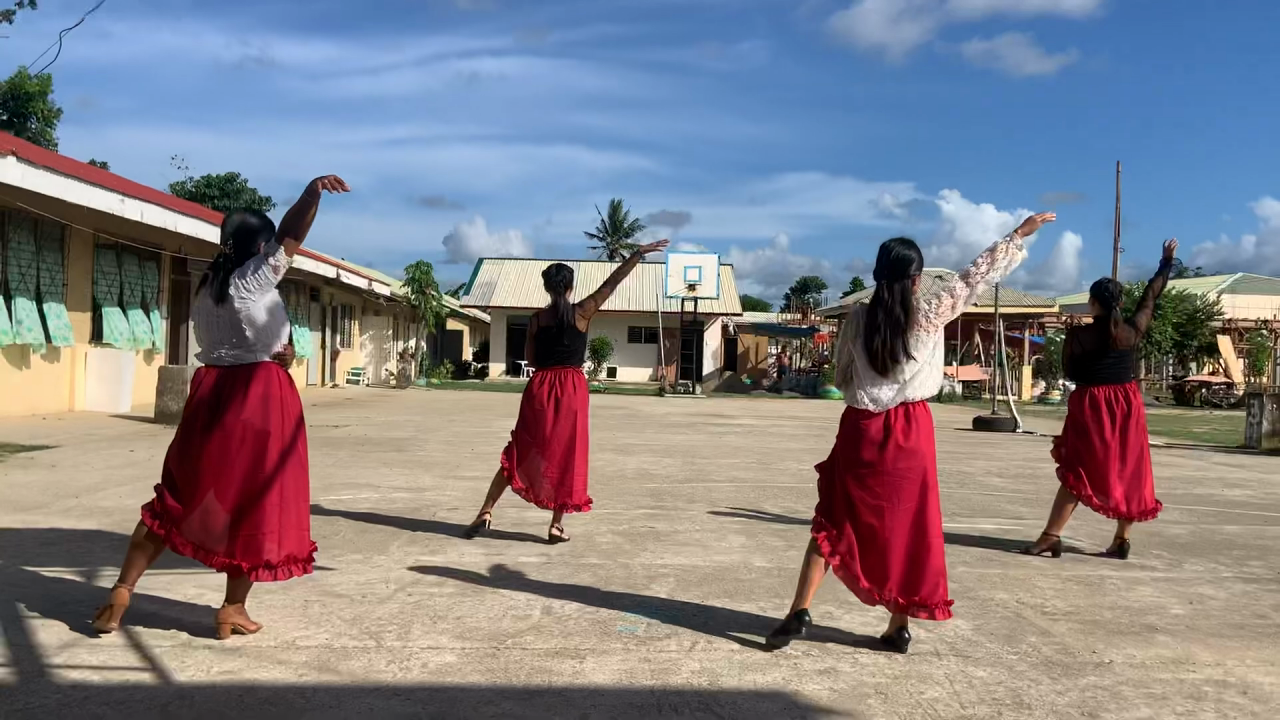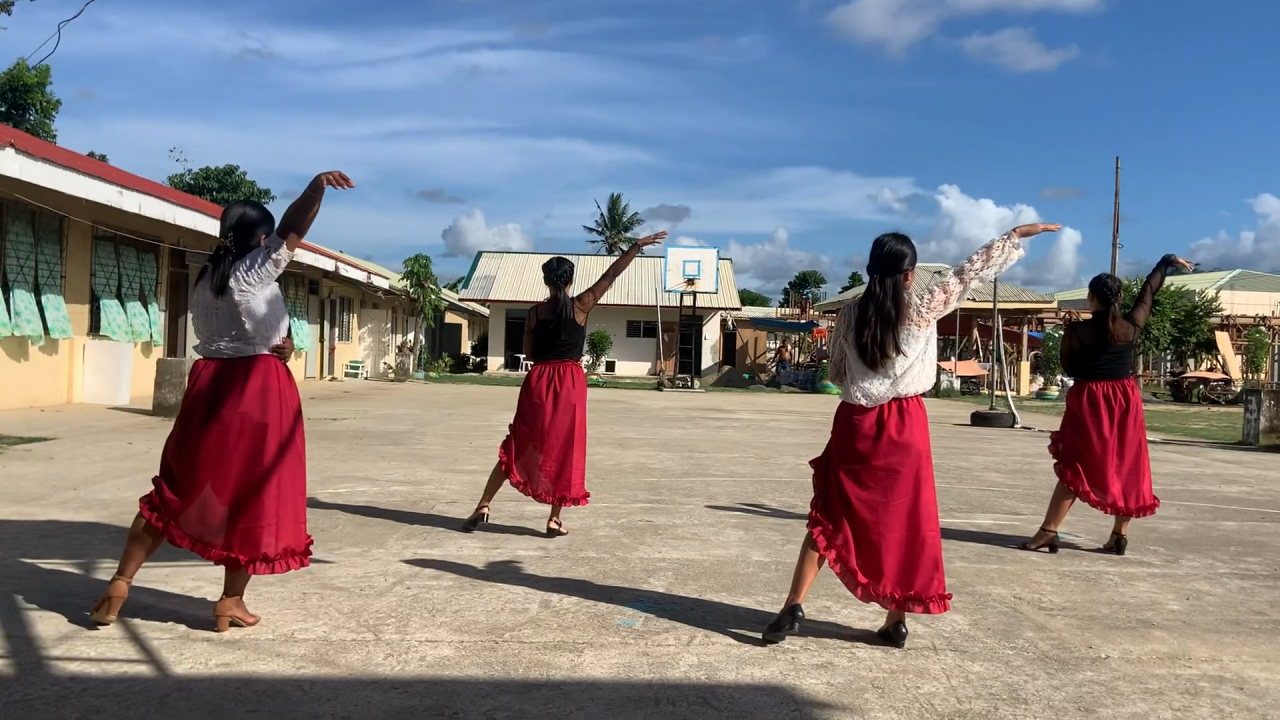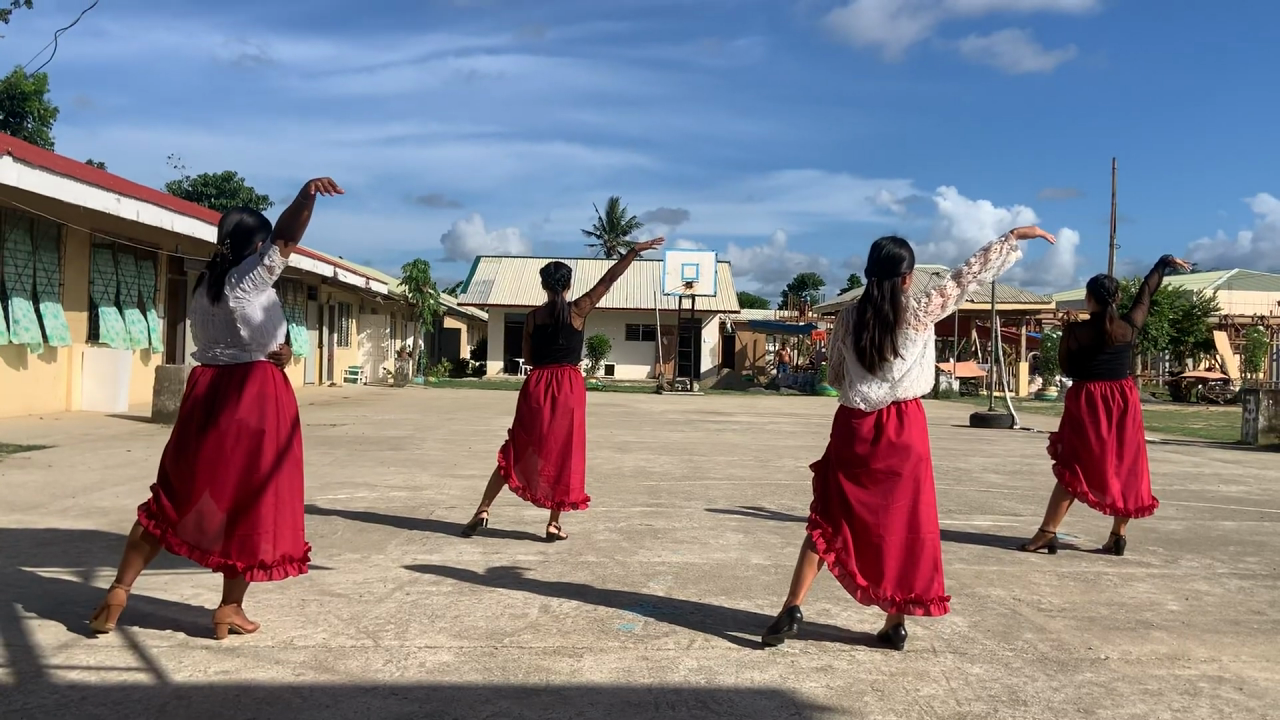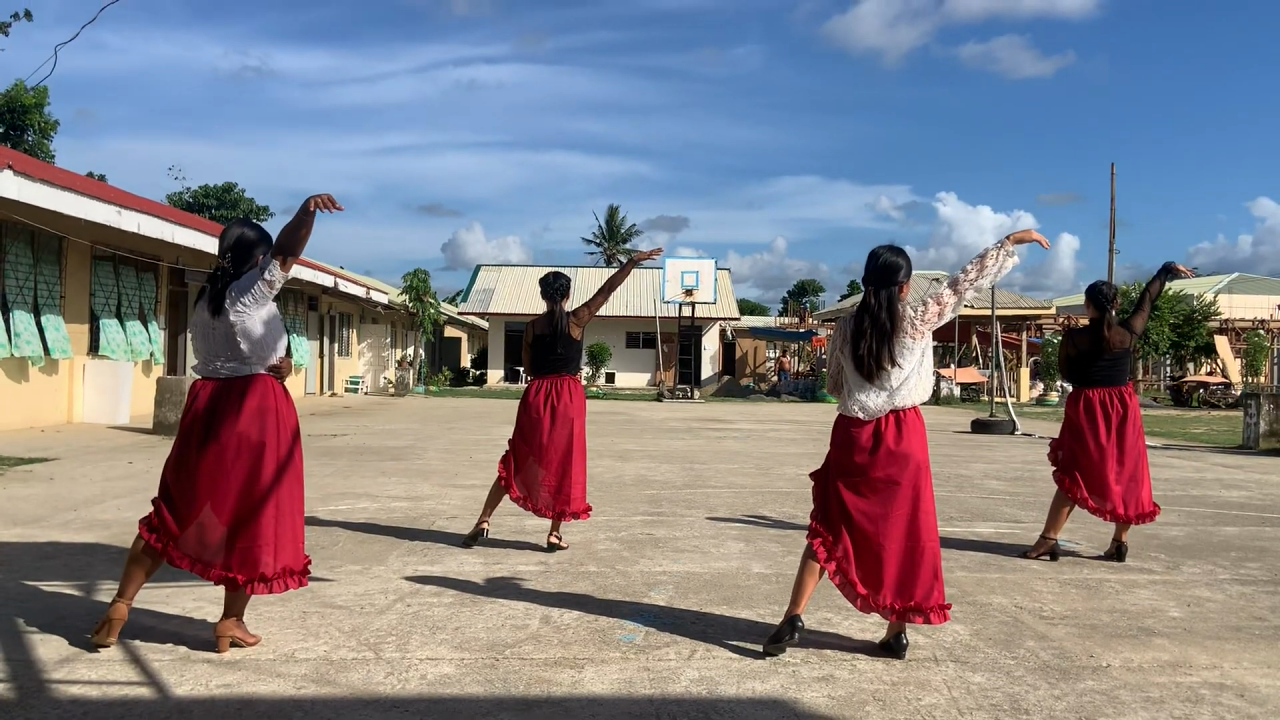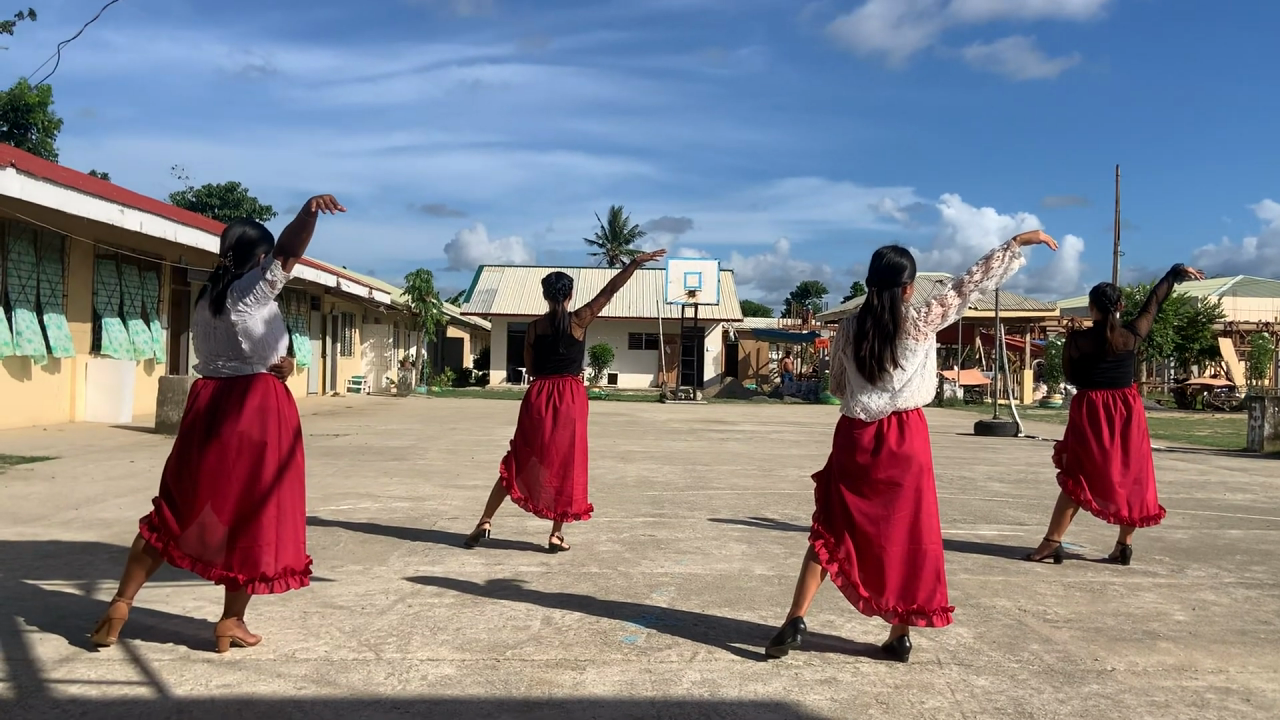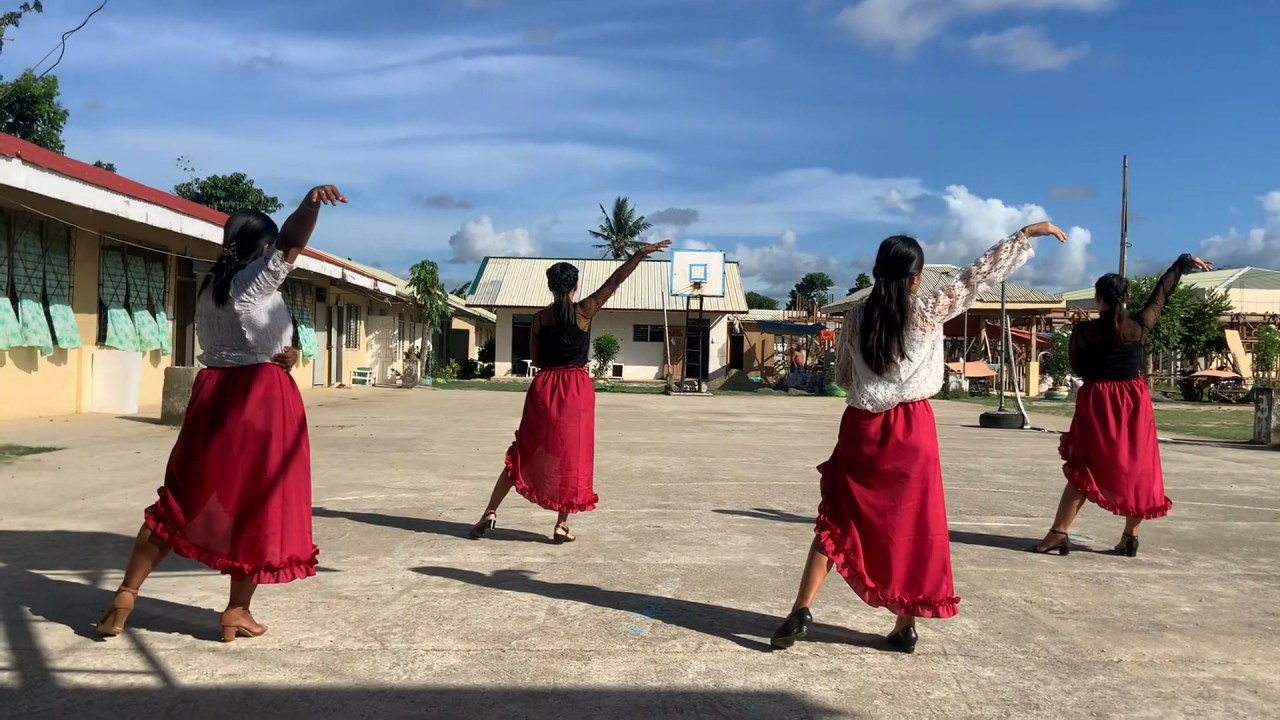
dt=0.4s
person 1, frame 1
left shoulder: (208, 287)
right shoulder: (253, 280)
right elbow: (291, 237)
left wrist: (278, 353)
right wrist: (312, 192)
left hip: (214, 394)
right hip: (257, 400)
left knee: (180, 497)
right knee: (254, 504)
left ankle: (122, 590)
right ankle: (233, 609)
person 1, frame 2
left shoulder: (207, 280)
right shoulder: (253, 273)
right elbow: (292, 232)
left wrist: (275, 345)
right wrist: (316, 187)
left hip: (211, 388)
right hip: (257, 391)
left knee: (178, 489)
right knee: (251, 496)
left ankle: (119, 583)
right ankle: (231, 602)
person 1, frame 3
left shoulder: (206, 286)
right shoulder: (250, 278)
right elbow: (286, 238)
left wrist: (275, 353)
right wrist: (306, 194)
left hip: (210, 394)
right hip: (254, 399)
left knee: (177, 497)
right knee: (249, 504)
left ankle: (118, 591)
right ankle: (230, 609)
person 1, frame 4
left shoulder: (207, 299)
right shoulder: (250, 292)
right elbow: (287, 254)
left wrist: (275, 365)
right wrist: (307, 210)
left hip: (210, 407)
right hip: (254, 410)
left knee: (177, 510)
right knee: (251, 517)
left ankle: (120, 605)
right ankle: (231, 622)
person 1, frame 5
left shoulder: (208, 298)
right shoulder: (252, 290)
right elbow: (289, 253)
left wrist: (276, 364)
right wrist: (309, 211)
left hip: (211, 407)
right hip: (255, 411)
left knee: (178, 510)
right knee: (252, 515)
left ankle: (120, 604)
right ankle: (231, 621)
person 1, frame 6
left shoulder: (211, 288)
right shoulder: (257, 281)
right elbow: (291, 244)
left wrist: (280, 354)
right wrist: (311, 202)
left hip: (215, 396)
right hip: (260, 400)
left knee: (184, 499)
right knee: (257, 506)
left ankle: (126, 594)
right ankle: (237, 611)
person 2, frame 1
left shoulder: (857, 319)
right shoulder: (930, 313)
left elbow: (842, 380)
right elbow: (978, 274)
right wrist: (1020, 233)
left hip: (862, 427)
right hip: (910, 428)
left knee: (835, 523)
right knee: (907, 525)
left ankle: (799, 612)
right ankle: (899, 627)
person 2, frame 2
left shoulder: (850, 313)
right shoulder: (921, 308)
left elbow: (836, 373)
right elbow: (972, 270)
right wrist: (1018, 234)
left hip: (856, 422)
right hip: (904, 423)
left knee: (830, 518)
right knee: (903, 520)
left ankle: (793, 608)
right ankle: (896, 620)
person 2, frame 3
left shoulder: (848, 317)
right shoulder: (919, 311)
left elbow: (834, 376)
right elbow: (970, 274)
right wrist: (1016, 236)
left hip: (855, 425)
right hip: (903, 427)
left knee: (829, 520)
right knee: (902, 524)
left ankle: (792, 609)
right ankle: (895, 623)
person 2, frame 4
left shoulder: (847, 326)
right shoulder: (916, 320)
left elbow: (833, 385)
right elbow: (966, 281)
right wrist: (1012, 240)
left hip: (854, 434)
right hip: (902, 435)
left knee: (830, 529)
right knee: (902, 532)
left ankle: (793, 620)
right ankle: (896, 633)
person 2, frame 5
left shoulder: (849, 327)
right shoulder: (919, 321)
left elbow: (836, 386)
right elbow: (972, 283)
right wrist: (1019, 241)
left hip: (856, 436)
right hip: (904, 437)
left knee: (832, 531)
right knee: (905, 535)
left ankle: (795, 622)
right ankle: (899, 635)
person 2, frame 6
left shoulder: (856, 317)
right shoulder: (926, 312)
left elbow: (842, 377)
right elbow: (979, 274)
right wrist: (1027, 233)
left hip: (862, 426)
right hip: (910, 428)
left knee: (838, 521)
right knee: (911, 525)
left ankle: (801, 612)
right ankle: (905, 626)
person 3, frame 1
left shoulder: (1078, 335)
right shoulder: (1133, 330)
left elbow: (1069, 372)
right elbow: (1151, 296)
right wrist: (1167, 261)
left hip: (1091, 407)
right hip: (1126, 405)
left knee: (1077, 472)
right knee: (1128, 471)
left ankle: (1051, 536)
right ankle: (1121, 540)
person 3, frame 2
left shoulder: (1077, 331)
right shoulder: (1131, 326)
left elbow: (1068, 367)
right elbow: (1148, 292)
right wrist: (1168, 262)
left hip: (1089, 403)
right hip: (1125, 401)
left knee: (1075, 468)
right knee: (1125, 468)
left ankle: (1049, 531)
right ankle: (1119, 535)
person 3, frame 3
left shoulder: (1075, 331)
right shoulder: (1129, 326)
left elbow: (1066, 368)
right elbow: (1146, 292)
right wrist: (1165, 262)
left hip: (1087, 403)
right hip: (1123, 402)
left knee: (1073, 469)
right knee: (1124, 468)
left ankle: (1048, 532)
right ankle: (1118, 536)
person 3, frame 4
left shoulder: (1074, 338)
right shoulder: (1128, 332)
left elbow: (1066, 374)
right elbow: (1146, 300)
right wrist: (1168, 269)
left hip: (1087, 410)
right hip: (1122, 408)
left knee: (1074, 476)
right knee: (1125, 474)
left ankle: (1049, 539)
right ankle: (1120, 542)
person 3, frame 5
left shoulder: (1077, 340)
right shoulder: (1132, 334)
left elbow: (1071, 376)
right elbow: (1153, 303)
right wrist: (1177, 272)
left hip: (1090, 412)
right hip: (1126, 411)
left knee: (1078, 478)
right knee: (1130, 477)
left ankle: (1053, 541)
right ankle: (1124, 545)
person 3, frame 6
left shoulder: (1084, 331)
right shoulder: (1140, 326)
left elbow: (1077, 368)
right elbow: (1161, 293)
right wrist: (1184, 262)
left hip: (1097, 403)
right hip: (1133, 403)
left knee: (1084, 470)
right knee: (1136, 469)
left ankle: (1059, 533)
right ankle: (1130, 536)
person 4, frame 1
left shoulder: (537, 319)
right shoulder: (582, 312)
left elbow: (531, 358)
right elbow: (612, 282)
right wrist: (639, 253)
left hip: (540, 387)
right hip: (571, 389)
left knee: (520, 453)
right knee: (566, 456)
left ankle: (486, 512)
right ankle: (556, 526)
person 4, frame 2
left shoulder: (535, 312)
right shoulder: (581, 306)
left elbow: (529, 352)
right elbow: (611, 275)
right wrist: (637, 246)
left hip: (539, 381)
right hip: (570, 382)
left knee: (519, 446)
right knee: (564, 451)
left ankle: (483, 506)
right ankle: (554, 520)
person 4, frame 3
left shoulder: (533, 317)
right shoulder: (578, 310)
left elbow: (528, 357)
right elbow: (608, 279)
right wrist: (634, 251)
left hip: (537, 386)
right hip: (568, 387)
left knee: (517, 451)
right knee: (563, 454)
left ankle: (483, 510)
right ankle: (554, 524)
person 4, frame 4
left shoulder: (532, 327)
right shoulder: (576, 320)
left elbow: (528, 368)
right elbow: (607, 290)
right wrist: (633, 261)
left hip: (537, 396)
right hip: (568, 396)
left knee: (518, 461)
right knee: (564, 464)
left ankle: (483, 521)
right ankle: (555, 534)
person 4, frame 5
left shoulder: (534, 327)
right shoulder: (579, 320)
left elbow: (530, 368)
right elbow: (610, 290)
right wrist: (636, 263)
left hip: (539, 396)
right hip: (570, 397)
left knee: (520, 462)
right knee: (565, 465)
left ankle: (485, 522)
right ankle: (556, 534)
person 4, frame 6
left shoulder: (539, 318)
right shoulder: (583, 311)
left elbow: (536, 359)
right elbow: (614, 281)
right wrist: (640, 254)
left hip: (544, 387)
right hip: (576, 388)
left knee: (525, 453)
right knee: (571, 456)
left ankle: (490, 513)
right ankle: (562, 526)
